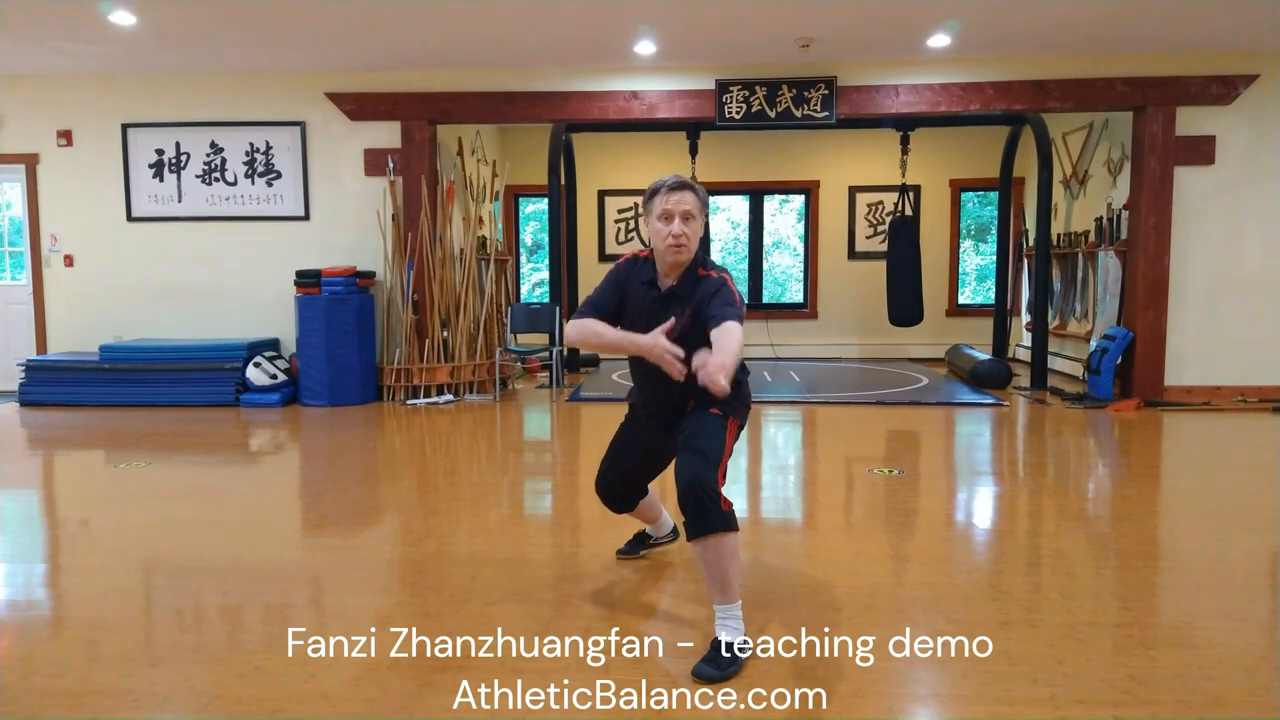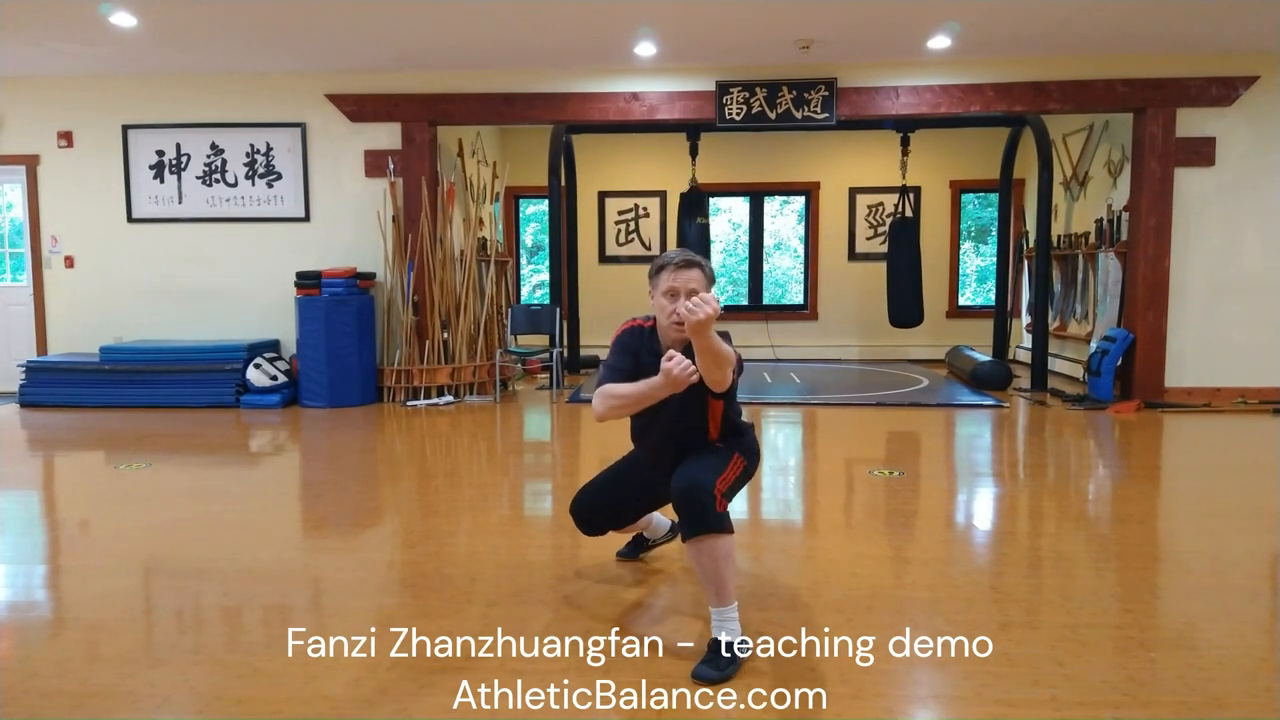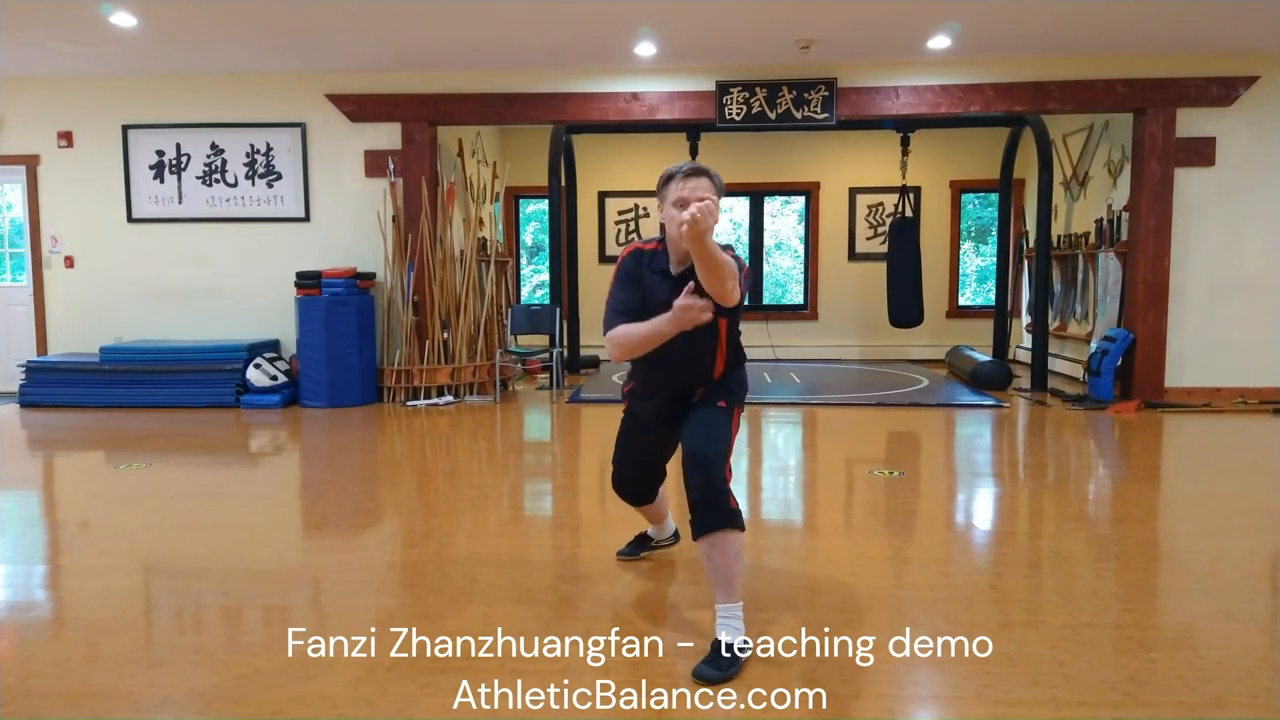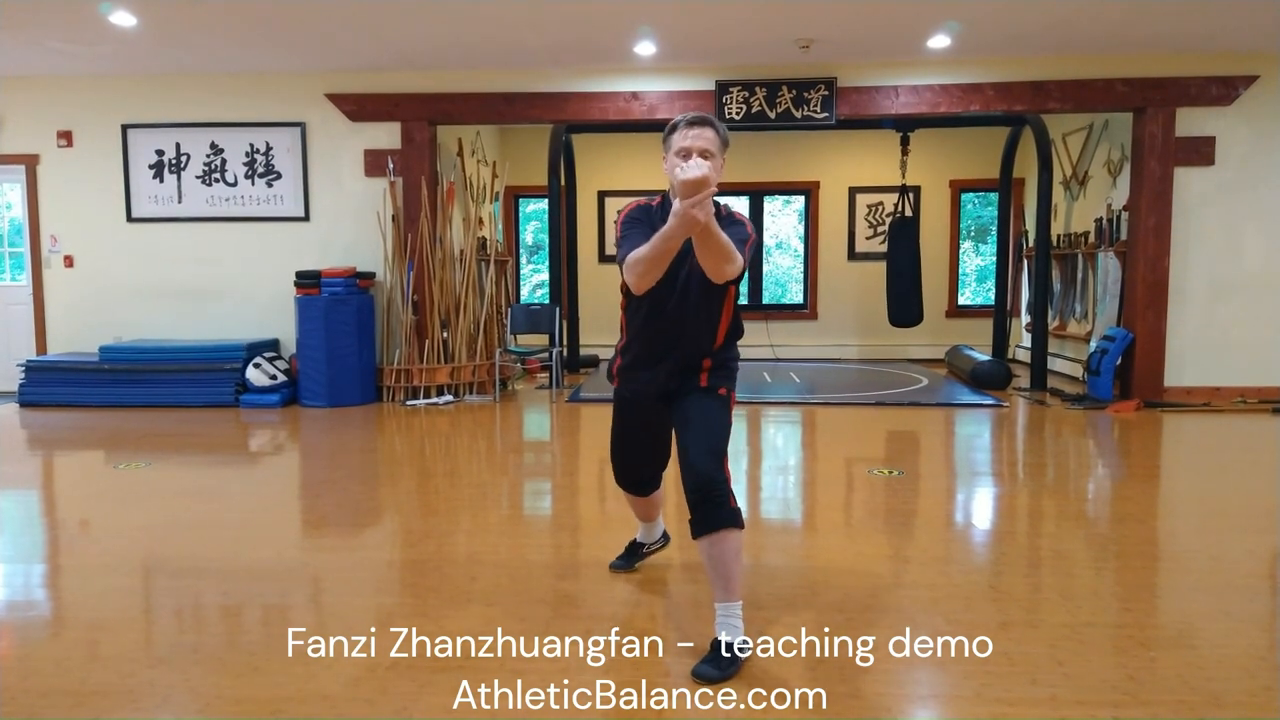
dt=1s
person 1, frame 1
left shoulder: (715, 284)
right shoulder: (630, 271)
left elbow: (730, 330)
right elbow: (575, 329)
left wrist: (721, 363)
right wrist: (642, 343)
left hip: (707, 405)
right hip: (651, 404)
left knee: (697, 486)
right knee: (613, 489)
left ankle: (731, 632)
right ankle: (660, 528)
person 1, frame 2
left shoulder: (715, 349)
right shoulder: (632, 336)
left elbow: (719, 375)
right elbow: (602, 406)
left wrist: (703, 332)
right wrist: (663, 384)
left hip: (721, 450)
right hip: (656, 456)
left knee: (694, 491)
right knee: (587, 512)
left ankle: (728, 633)
right ankle: (657, 528)
person 1, frame 3
left shoulder: (725, 262)
right shoulder: (635, 261)
left elbow: (725, 291)
right elbow: (615, 345)
left wrist: (700, 238)
right wrist: (675, 319)
left hip: (712, 393)
right hip: (649, 394)
left knee: (707, 483)
right knee: (629, 483)
left ankle: (731, 633)
right ankle: (662, 531)
person 1, frame 4
left shoulder: (735, 225)
right shoulder: (637, 216)
left elbow: (723, 270)
right elbow: (636, 277)
left wrist: (702, 216)
right wrist: (676, 224)
left hip: (704, 374)
right hip: (638, 373)
left knee: (706, 482)
right knee: (633, 475)
left ankle: (731, 632)
right ankle: (651, 535)
